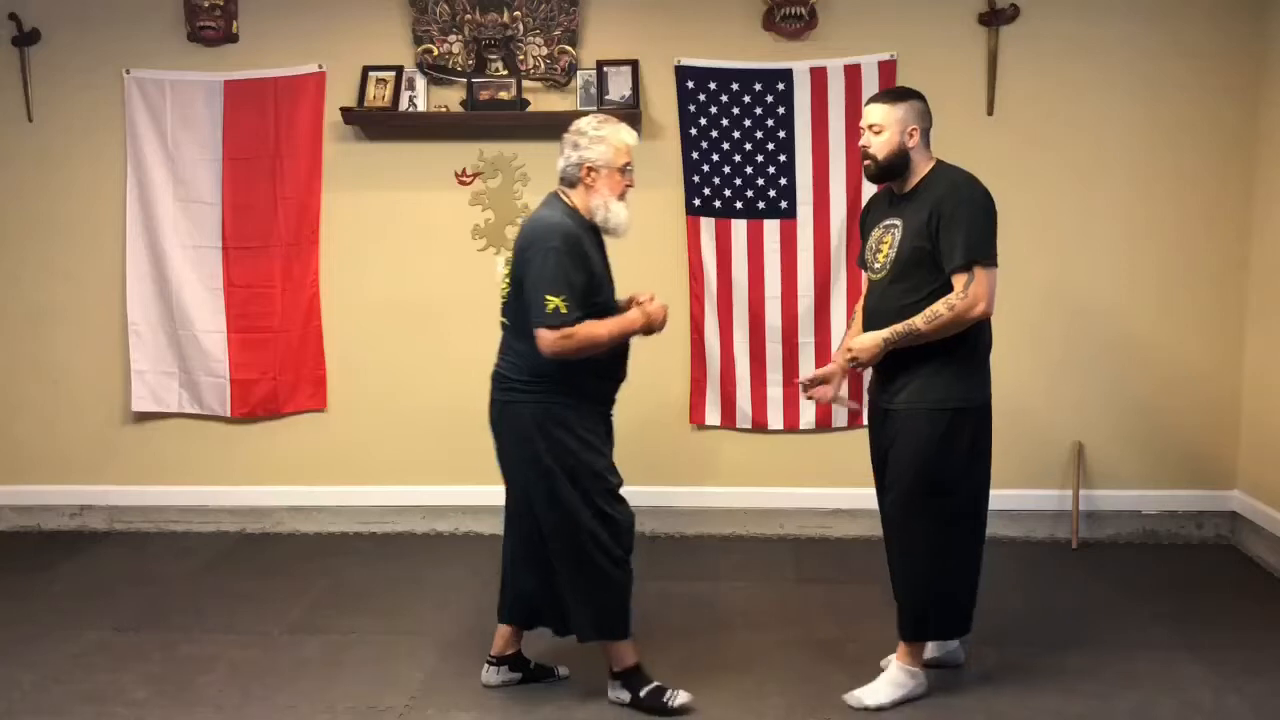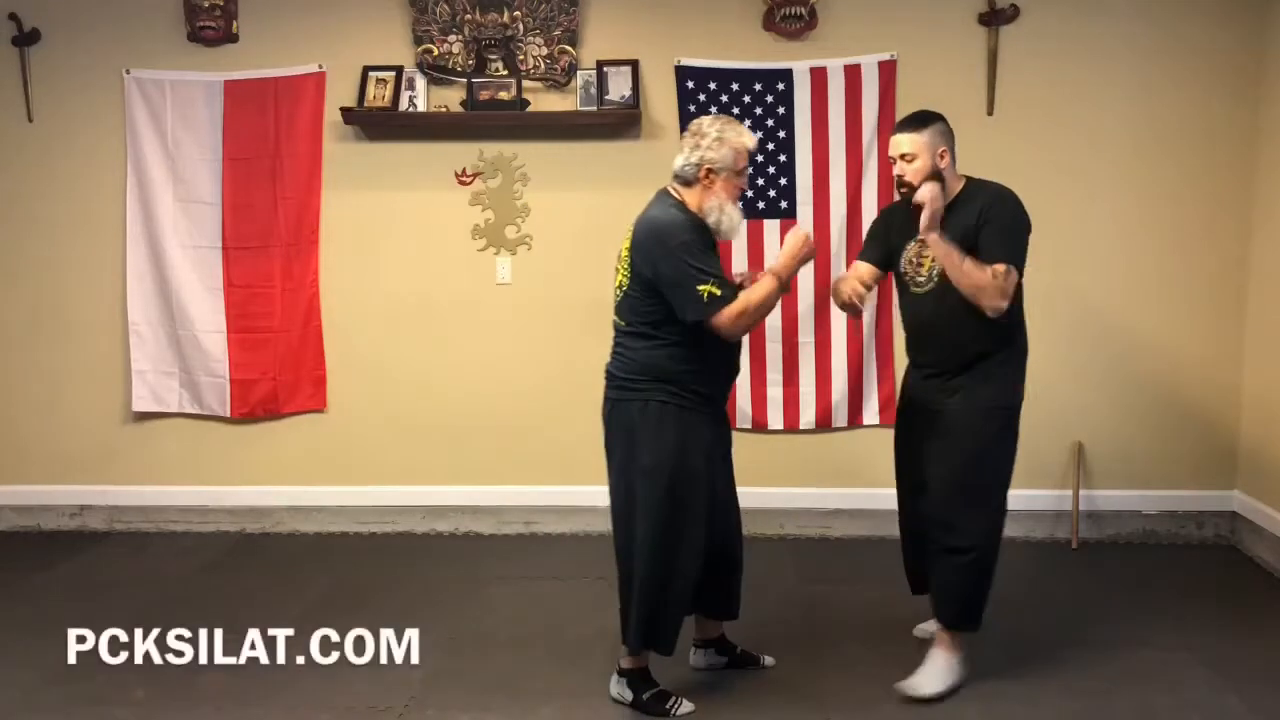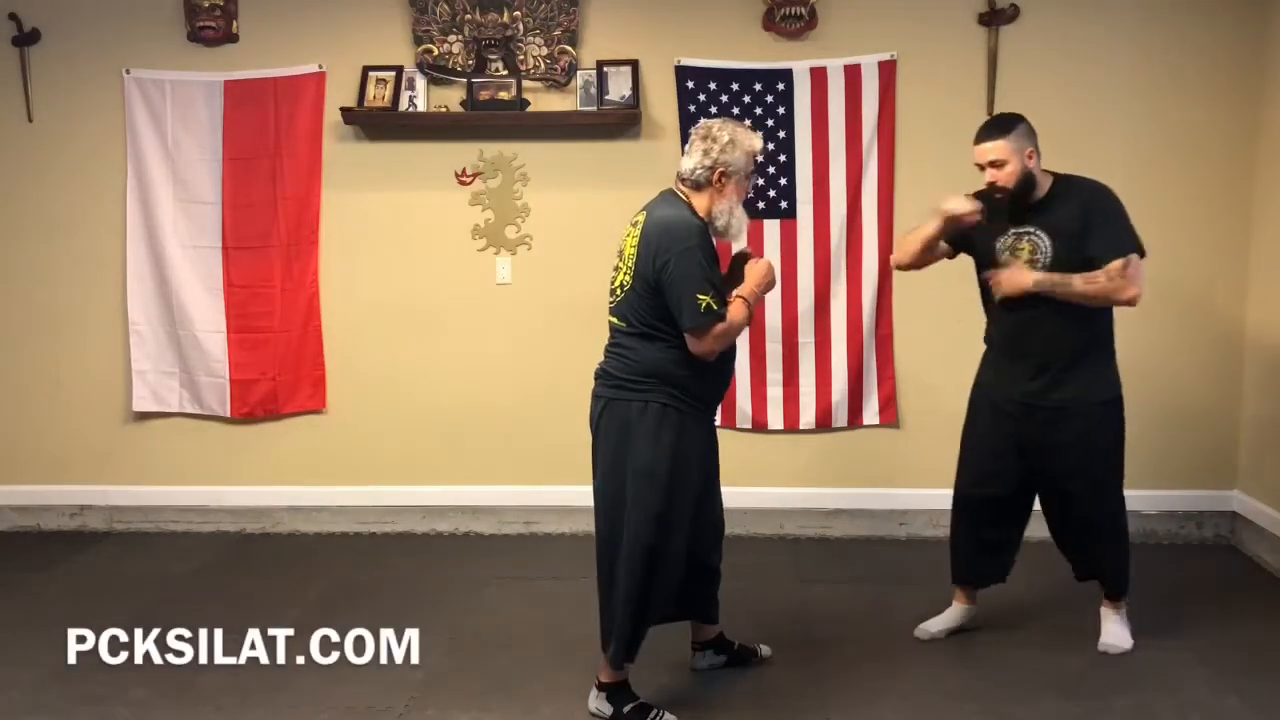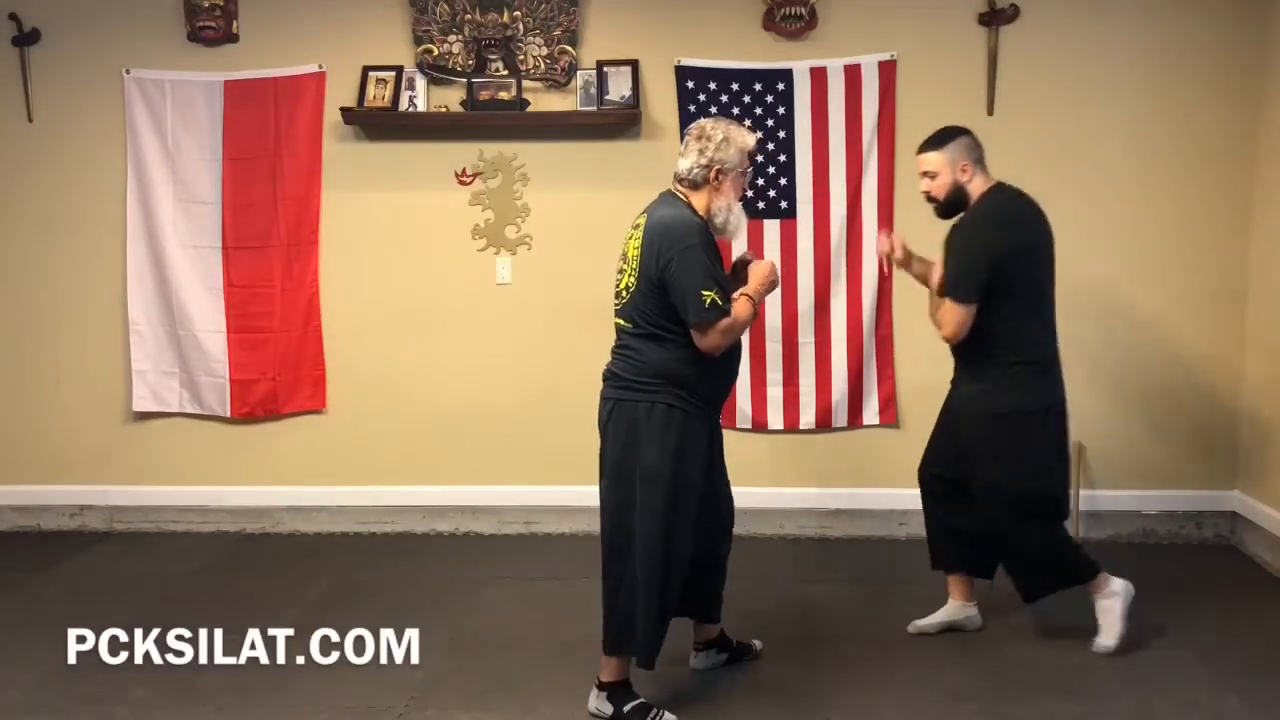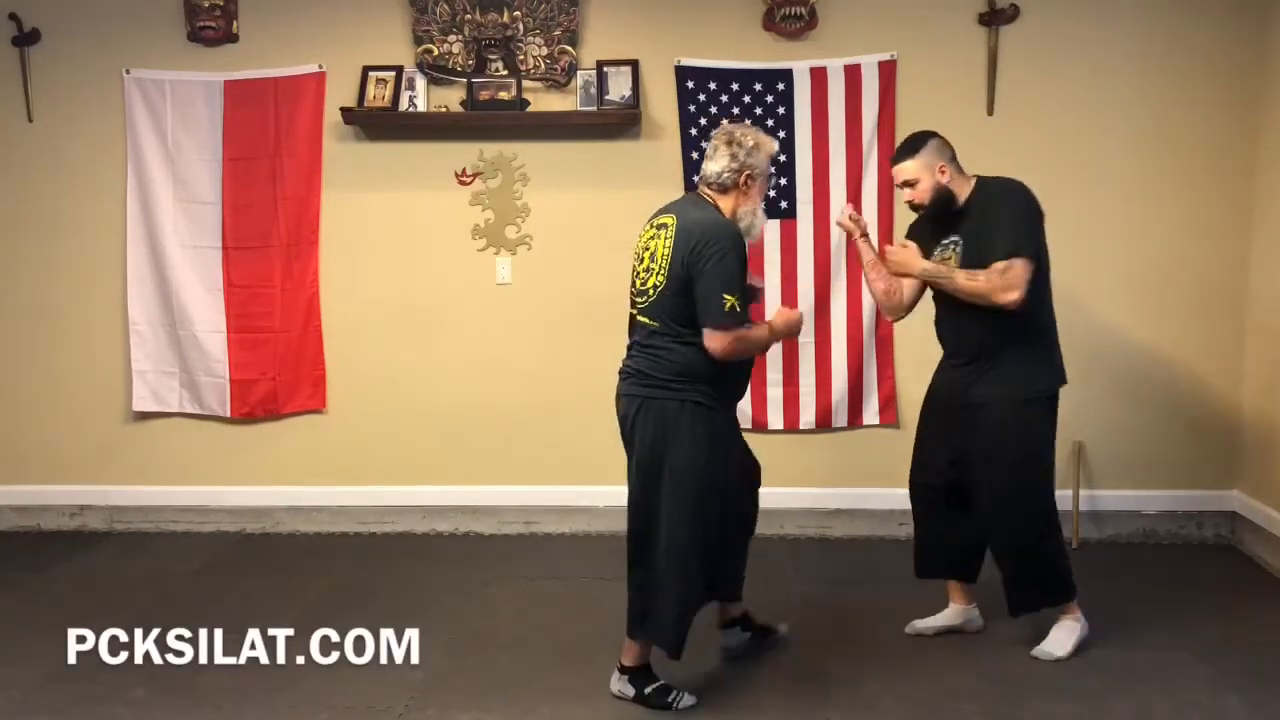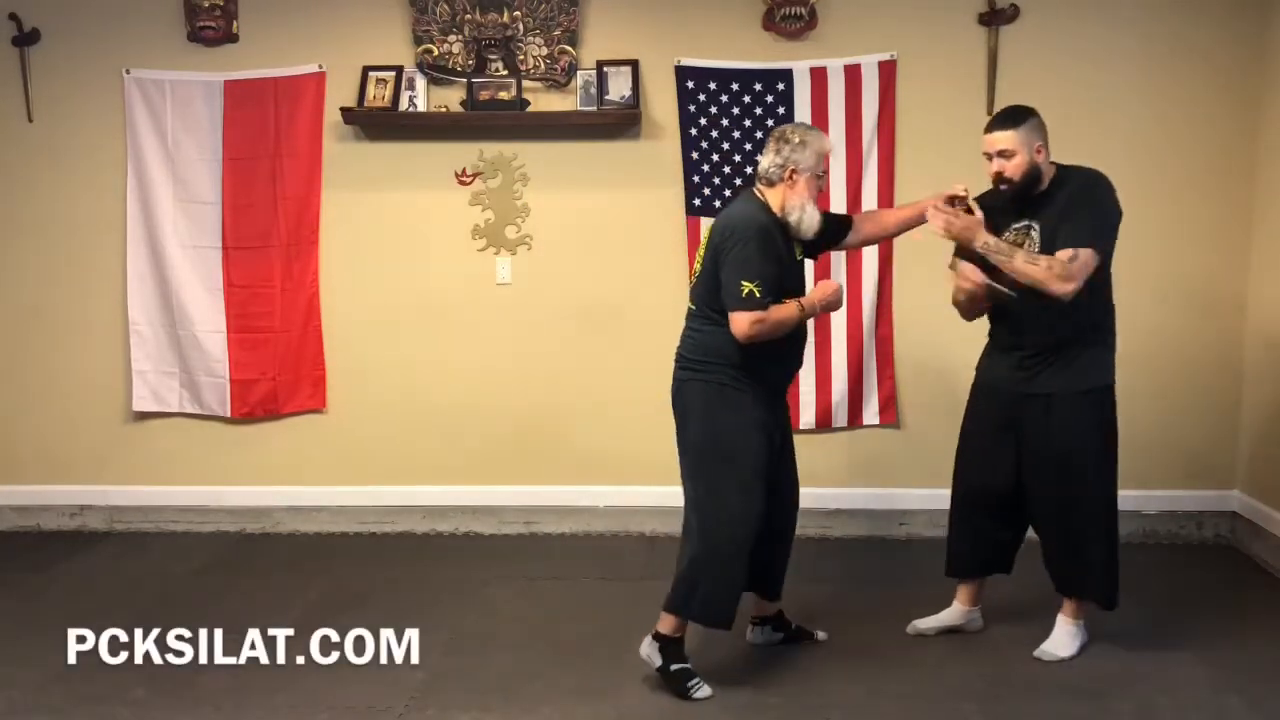
dt=0.7s
person 1, frame 1
left shoulder: (575, 226)
right shoulder: (553, 235)
right elbow: (556, 340)
left wrist: (625, 309)
right wrist: (635, 322)
left hip: (554, 410)
right hip: (546, 413)
left knee: (540, 529)
right knee: (600, 528)
left ankle: (505, 655)
person 1, frame 2
left shoulder: (682, 219)
right shoulder: (668, 229)
right elbow: (728, 321)
left wrist: (744, 282)
right wrist: (786, 265)
left hip: (689, 405)
right hip: (655, 409)
left knee: (715, 525)
right knee: (661, 535)
left ankle: (709, 641)
right ankle: (631, 671)
person 1, frame 3
left shoulder: (668, 213)
right shoulder: (682, 233)
right elbow: (707, 340)
left wrist: (730, 282)
right wrist: (750, 292)
left hip: (667, 408)
right hip: (646, 412)
left knee: (696, 528)
right knee: (641, 541)
left ankle: (708, 642)
person 1, frame 4
left shoulder: (670, 215)
right shoulder: (683, 231)
right elbow: (713, 335)
left wrist: (731, 281)
right wrist: (754, 290)
left hip: (677, 407)
right hip: (655, 411)
left knee: (707, 520)
right knee: (645, 538)
left ankle: (710, 640)
person 1, frame 5
left shoulder: (671, 216)
right shoulder: (718, 236)
right elbow: (721, 343)
left wrist: (737, 293)
right wrist: (776, 330)
left hip: (661, 395)
right hip: (677, 406)
left knee: (738, 487)
right knee: (670, 532)
left ankle: (735, 620)
right ankle: (632, 667)
person 1, frame 6
left shoulder: (785, 224)
right shoulder: (746, 226)
left elbow: (862, 226)
right elbow: (747, 326)
left wrist: (931, 208)
right wrist: (813, 303)
left hip: (757, 392)
right hip: (718, 392)
left knee: (775, 504)
right knee: (725, 516)
left ankle: (767, 618)
right ankle: (665, 639)
person 2, frame 1
left shoulder: (958, 195)
right shoulder: (878, 204)
left elbow: (974, 302)
left wrist: (884, 341)
right wrist: (842, 360)
left hip: (943, 395)
right hip: (891, 390)
left knee: (925, 521)
right knee: (904, 518)
left ankle: (909, 664)
right ankle: (941, 636)
person 2, frame 2
left shoulder: (996, 206)
right shoulder: (894, 217)
left elbow: (995, 299)
right elbow: (859, 281)
left wrist: (935, 236)
right wrist: (846, 290)
left hip: (984, 390)
right hip: (923, 385)
left knee: (960, 515)
right knee: (919, 508)
left ankle: (949, 649)
right ankle: (953, 606)
person 2, frame 3
left shoulder: (1090, 200)
right shoulder: (980, 208)
left elbow: (1127, 286)
right elbow: (902, 258)
left wrist: (1036, 280)
right wrist: (943, 219)
left hip: (1082, 390)
right hip: (1003, 386)
left knee: (1091, 504)
right knee: (979, 496)
left ankle: (1114, 606)
right ankle: (964, 602)
person 2, frame 4
left shoulder: (980, 227)
right shoulder: (1010, 207)
left elbow: (953, 327)
right elbow: (960, 289)
left wrist: (932, 285)
right wrist: (908, 261)
left hip: (1013, 394)
right hip: (992, 386)
left knee: (1016, 509)
right knee: (944, 481)
left ankle: (1106, 589)
right ankle: (961, 603)
person 2, frame 5
left shoulder: (1006, 201)
right shoulder: (928, 225)
left elbow: (1009, 289)
right elbow: (893, 305)
left wrist: (926, 269)
right wrist: (862, 242)
left hip: (1015, 385)
right hip: (958, 379)
left knee: (1015, 506)
right knee: (935, 489)
left ankle: (1069, 613)
right ankle: (961, 606)
person 2, frame 6
left shoulder: (1088, 192)
right shoulder: (987, 206)
left elbow: (1065, 281)
right elbow: (971, 306)
left wrist: (982, 240)
right wrist: (965, 282)
left hip: (1074, 381)
right hip: (1001, 374)
left knee: (1071, 500)
right knee: (979, 490)
left ankle: (1072, 617)
right ankle: (965, 606)
